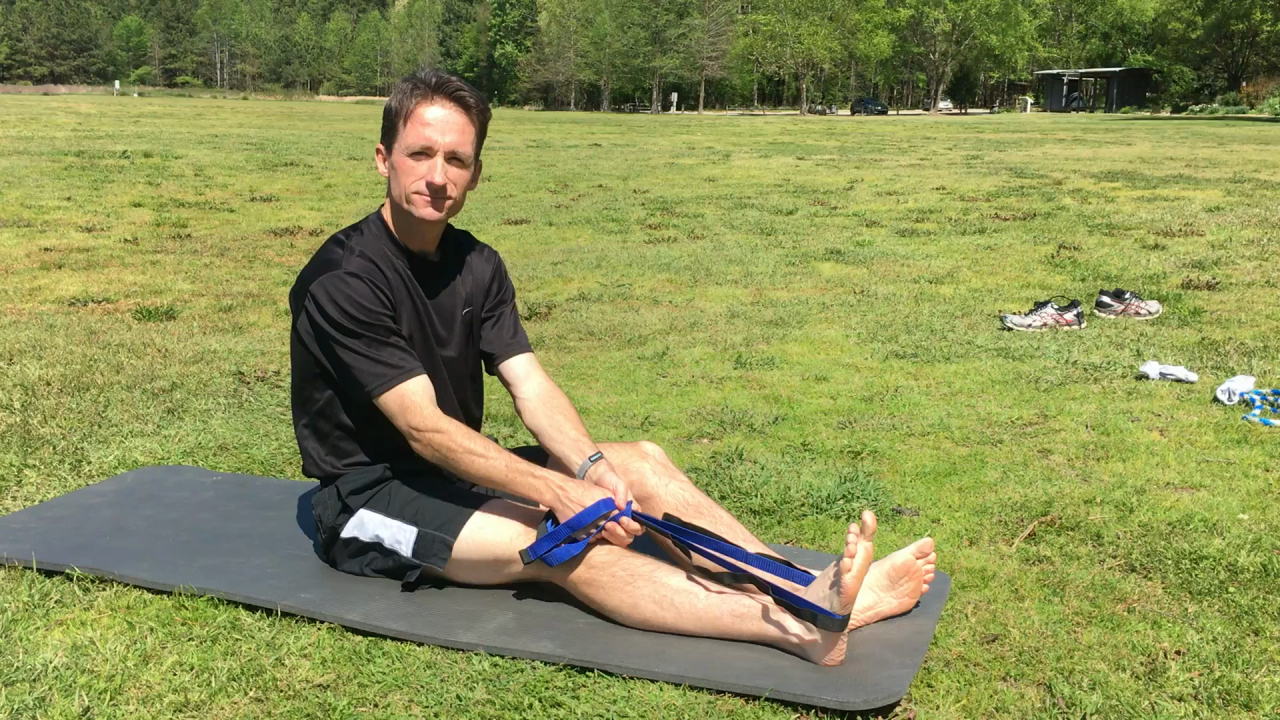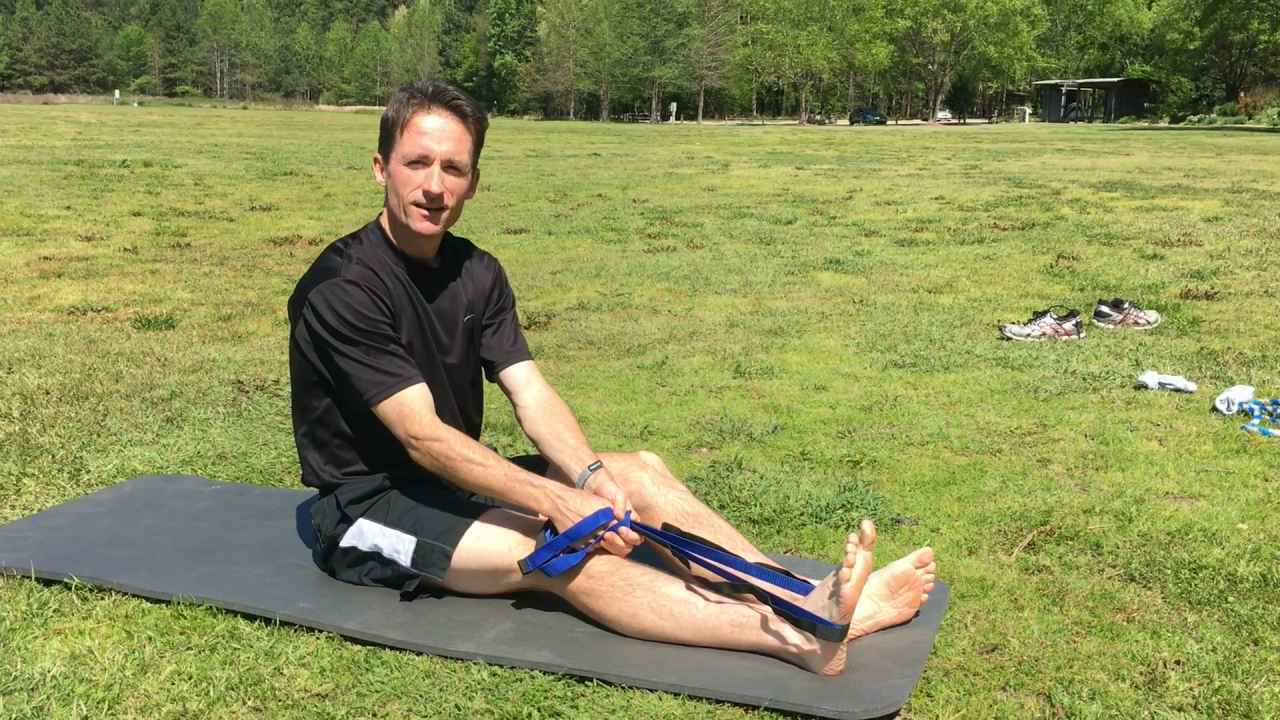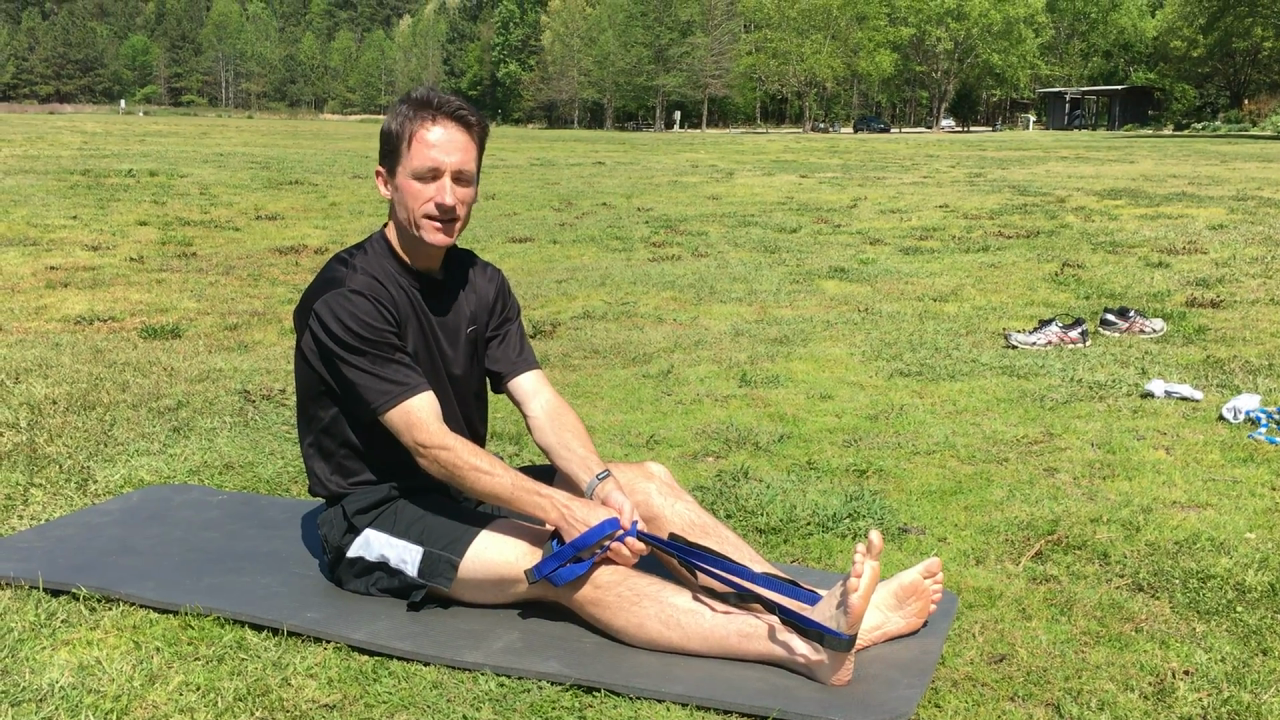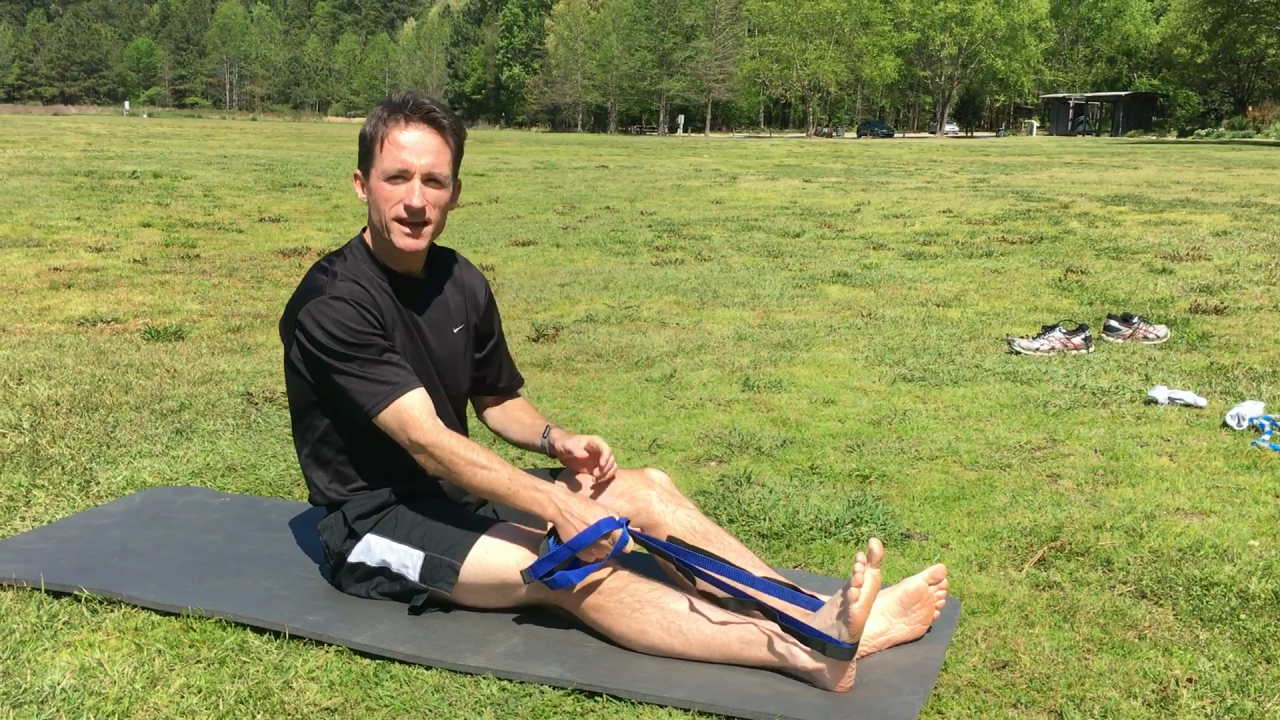
dt=0.7s
person 1, frame 1
left shoulder: (476, 266)
right shoulder: (344, 278)
left elbow: (531, 385)
right elbow: (425, 429)
left wrist: (591, 466)
right wrist: (557, 492)
left hip: (454, 469)
right hip: (369, 498)
left knee: (641, 461)
left ankle: (804, 592)
right ankle: (799, 628)
person 1, frame 2
left shoulder: (476, 274)
right shoulder: (343, 287)
left elbow: (532, 393)
right elbow: (423, 437)
left wrist: (589, 475)
right wrist: (556, 503)
left hip: (455, 479)
right hip: (369, 507)
left knee: (640, 473)
left ankle: (805, 602)
right ankle: (798, 636)
person 1, frame 3
left shoulder: (480, 284)
right shoulder: (348, 298)
left elbow: (540, 402)
right elbow: (431, 445)
left wrist: (598, 485)
right wrist: (563, 512)
left hip: (461, 489)
right hip: (375, 519)
left knee: (647, 483)
left ankle: (813, 615)
right ankle: (806, 650)
person 1, frame 4
left shoulder: (461, 282)
right shoulder: (332, 304)
left elbow: (500, 401)
right elbow: (427, 441)
left wrist: (556, 437)
right wrist: (558, 504)
left hip: (454, 491)
right hip: (375, 523)
left knee: (648, 491)
left ankle: (816, 620)
right ankle: (807, 656)
